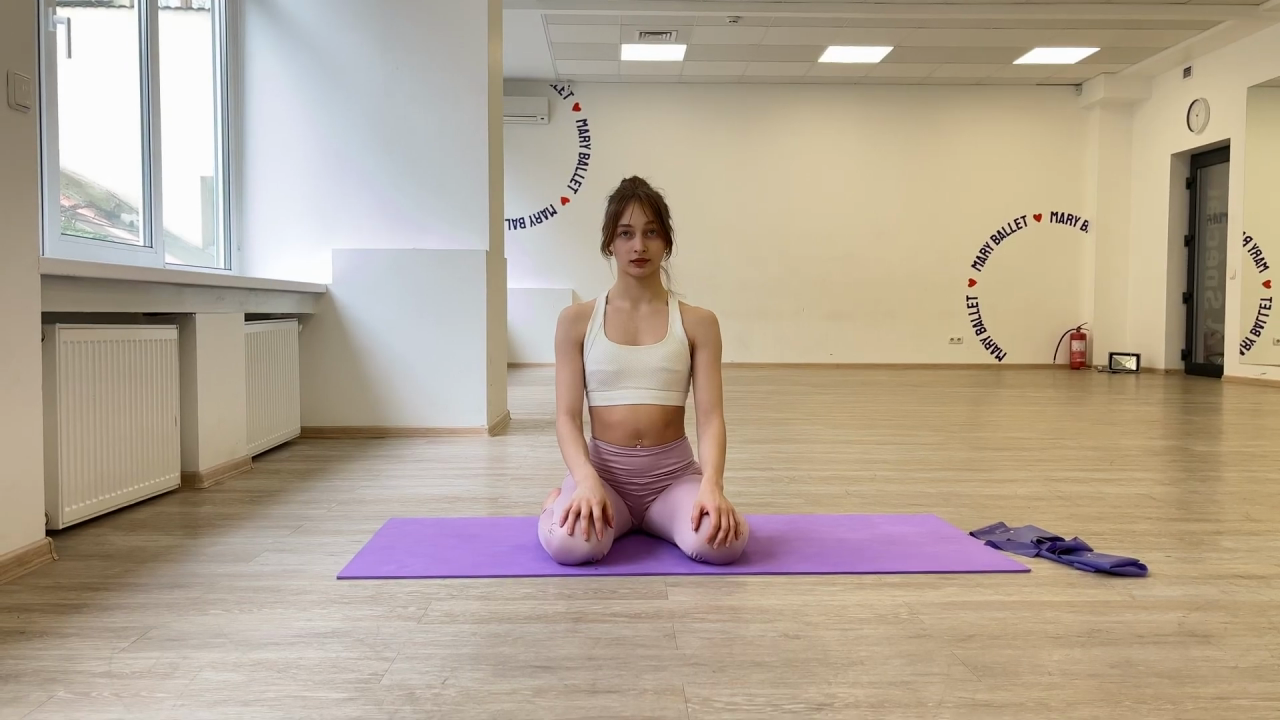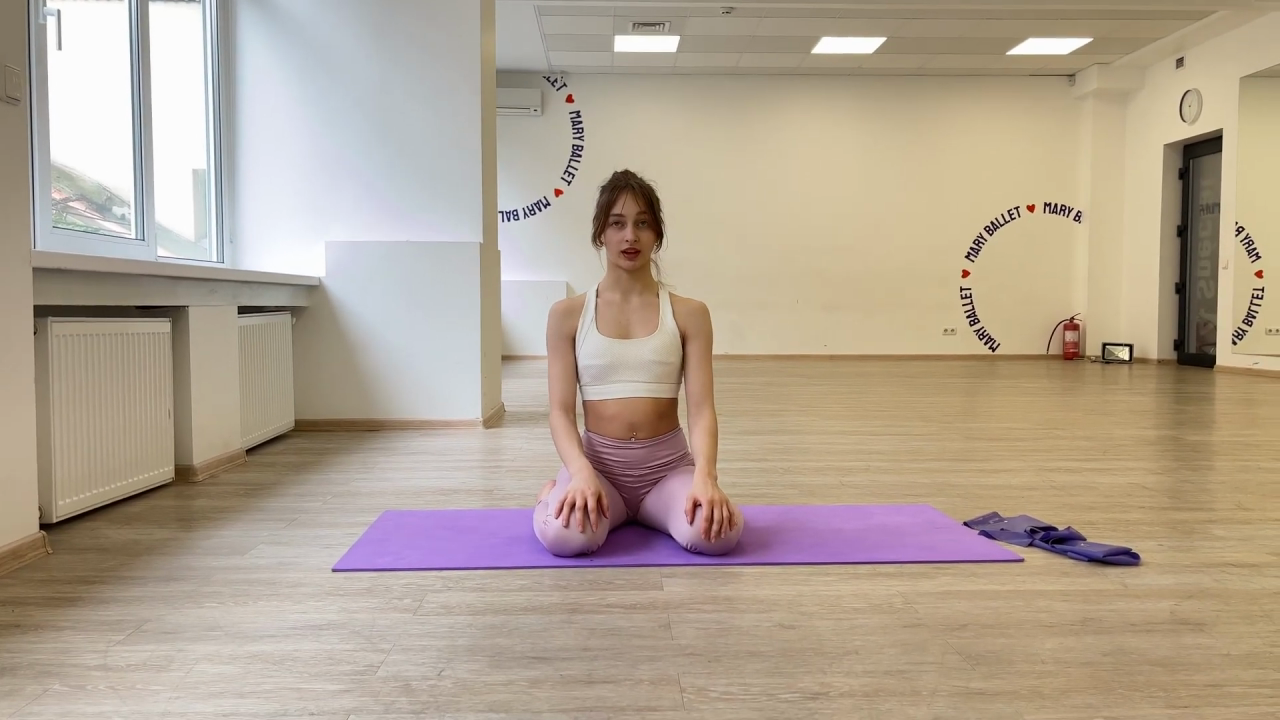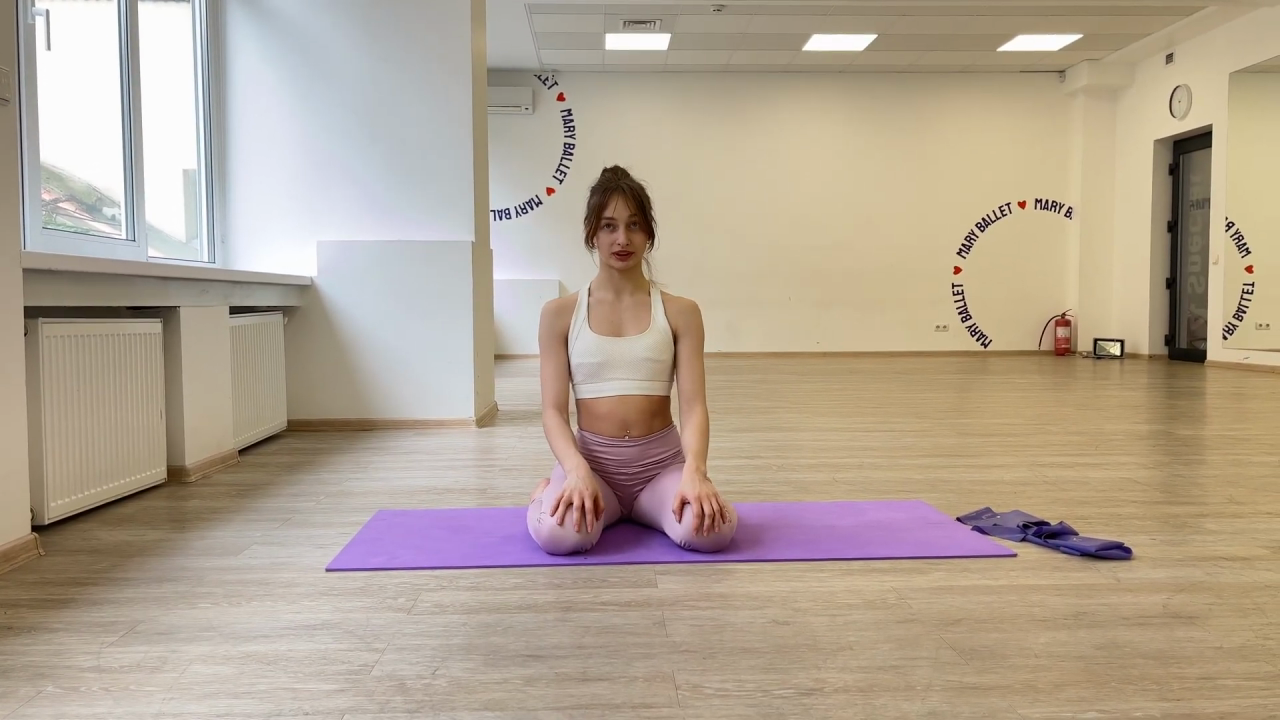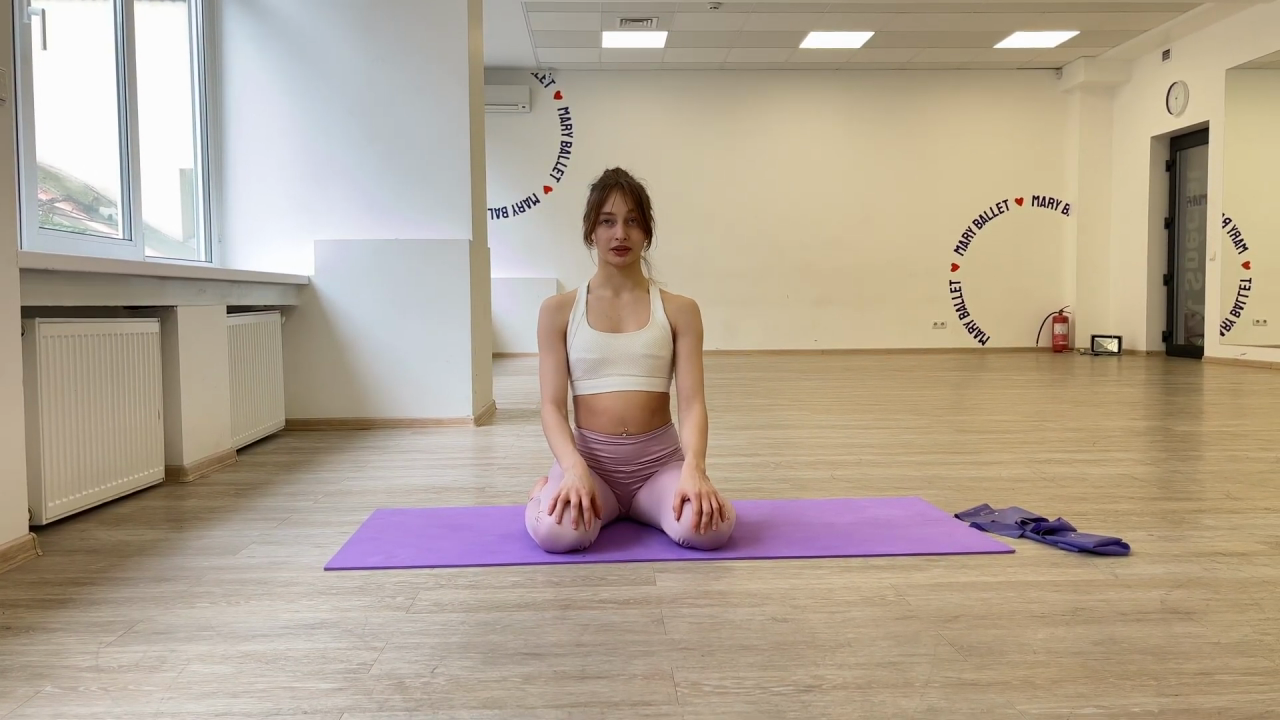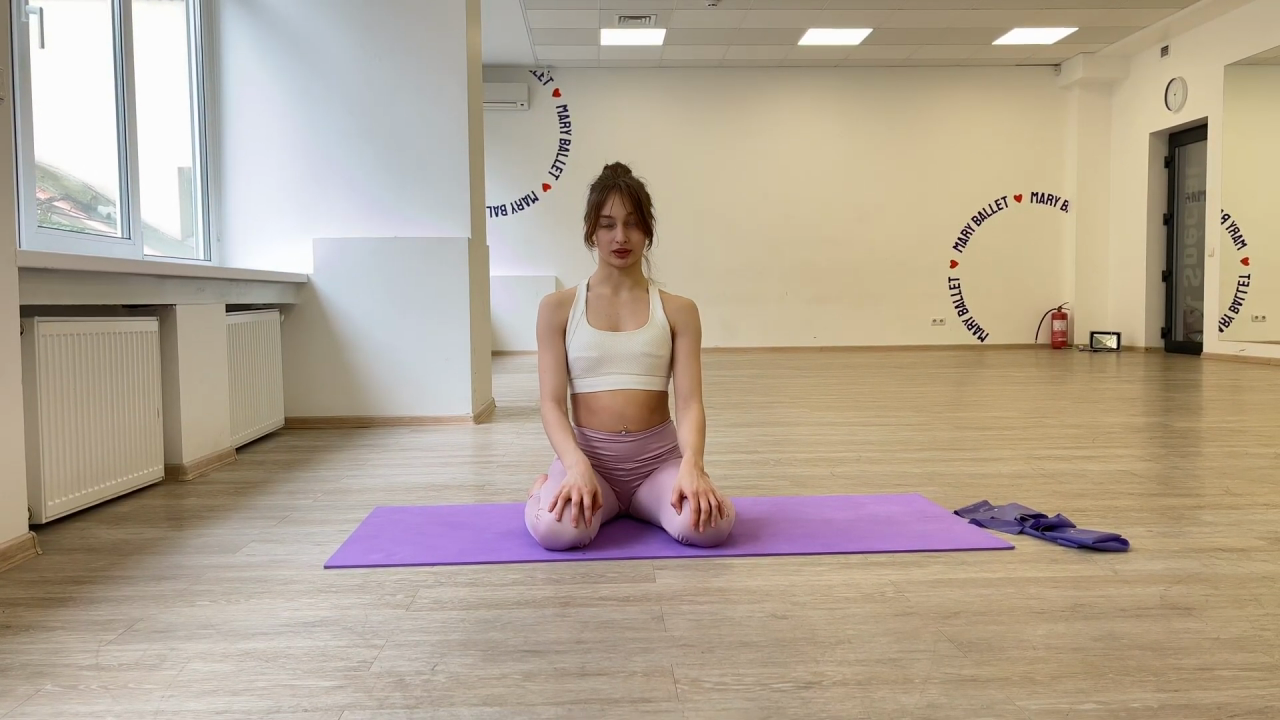
dt=1s
person 1, frame 1
left shoulder: (698, 323)
right shoulder: (577, 321)
left elbow: (710, 416)
right elbow: (568, 417)
left wrist: (712, 485)
right wrist: (587, 481)
left hip: (674, 471)
right hip: (604, 469)
left knee: (722, 543)
right knee: (568, 544)
left ankle: (651, 518)
person 1, frame 2
left shoulder: (690, 314)
right shoulder: (567, 314)
left elbow: (702, 407)
right elbow: (561, 410)
left wrist: (705, 475)
right wrist: (580, 473)
left hip: (668, 463)
right hip: (598, 460)
left knee: (716, 533)
right knee: (562, 535)
left ankle: (645, 509)
person 1, frame 3
left shoulder: (681, 312)
right shoulder: (560, 314)
left elbow: (693, 405)
right elbow: (554, 410)
left wrist: (694, 471)
right wrist: (577, 472)
left hip: (661, 460)
right hip: (592, 458)
left knee: (710, 530)
right knee: (557, 534)
left ankle: (637, 506)
right ankle: (552, 491)
person 1, frame 4
left shoulder: (680, 310)
right shoulder: (558, 310)
left elbow: (692, 402)
right elbow: (553, 405)
left wrist: (693, 468)
right wrist: (574, 469)
left hip: (660, 459)
right hip: (589, 456)
left knee: (709, 528)
right knee: (555, 532)
left ankle: (636, 505)
right ankle: (549, 490)
person 1, frame 5
left shoulder: (678, 311)
right shoulder: (558, 308)
left elbow: (689, 402)
right elbow: (552, 403)
left wrist: (692, 466)
right wrist: (577, 467)
left hip: (658, 456)
right hip: (587, 454)
left knee: (708, 526)
right knee: (554, 530)
left ankle: (638, 502)
